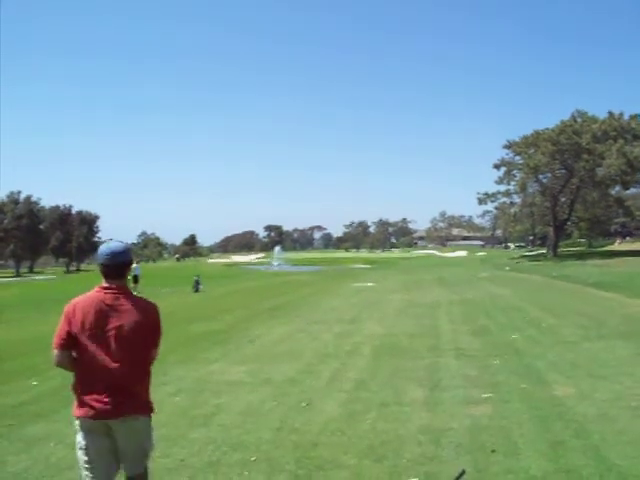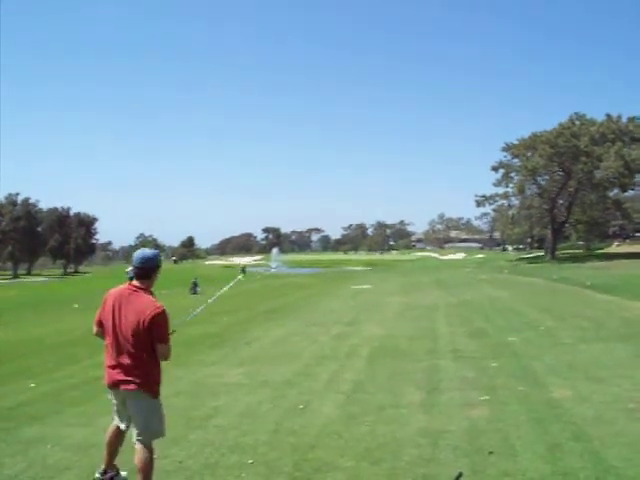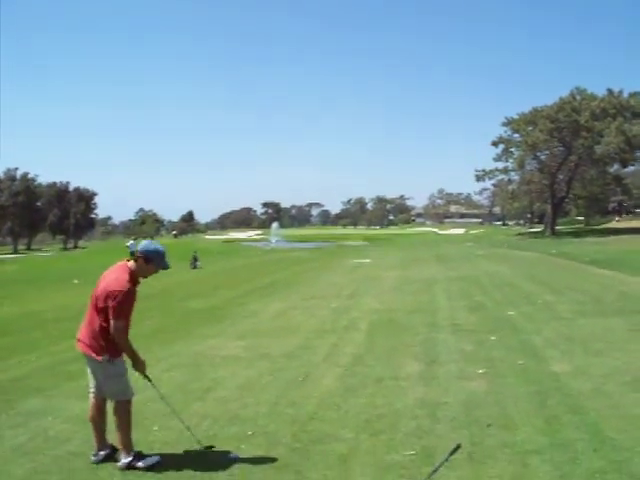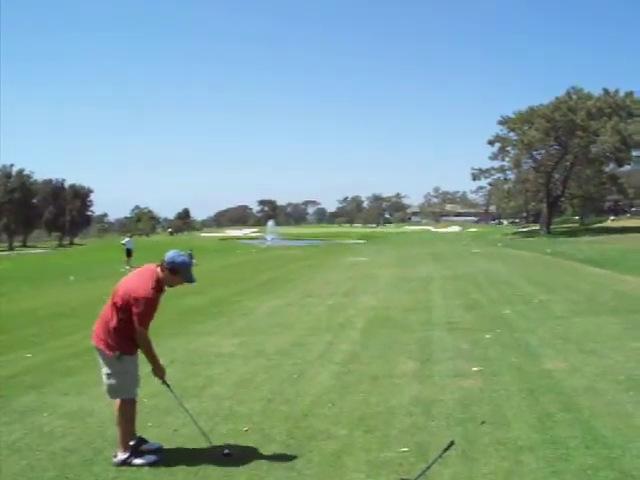
dt=1s
person 1, frame 1
left shoulder: (76, 307)
right shoulder: (147, 310)
left elbow: (60, 359)
right elbow: (150, 359)
left hip: (89, 410)
right hip: (132, 407)
person 1, frame 2
left shoulder: (112, 295)
right shoulder: (155, 310)
left elbow: (98, 330)
right elbow: (164, 354)
right wrist: (164, 345)
left hip: (116, 377)
right hip: (141, 383)
left knee: (120, 423)
right knee: (144, 440)
person 1, frame 3
left shoulder: (121, 267)
right shoulder: (123, 288)
right elbow: (117, 331)
right wrist: (135, 359)
left hip: (91, 342)
right hip: (104, 348)
left knee: (98, 397)
right knee: (123, 399)
left ankle: (102, 448)
right ankle: (127, 455)
person 1, frame 4
left shoulder: (150, 271)
right shoulder: (146, 293)
right elbow: (141, 335)
right wrist: (155, 365)
left hip: (119, 338)
right hip: (114, 344)
left knee: (130, 393)
right knee: (125, 396)
left ankle: (132, 439)
right ankle: (124, 452)
